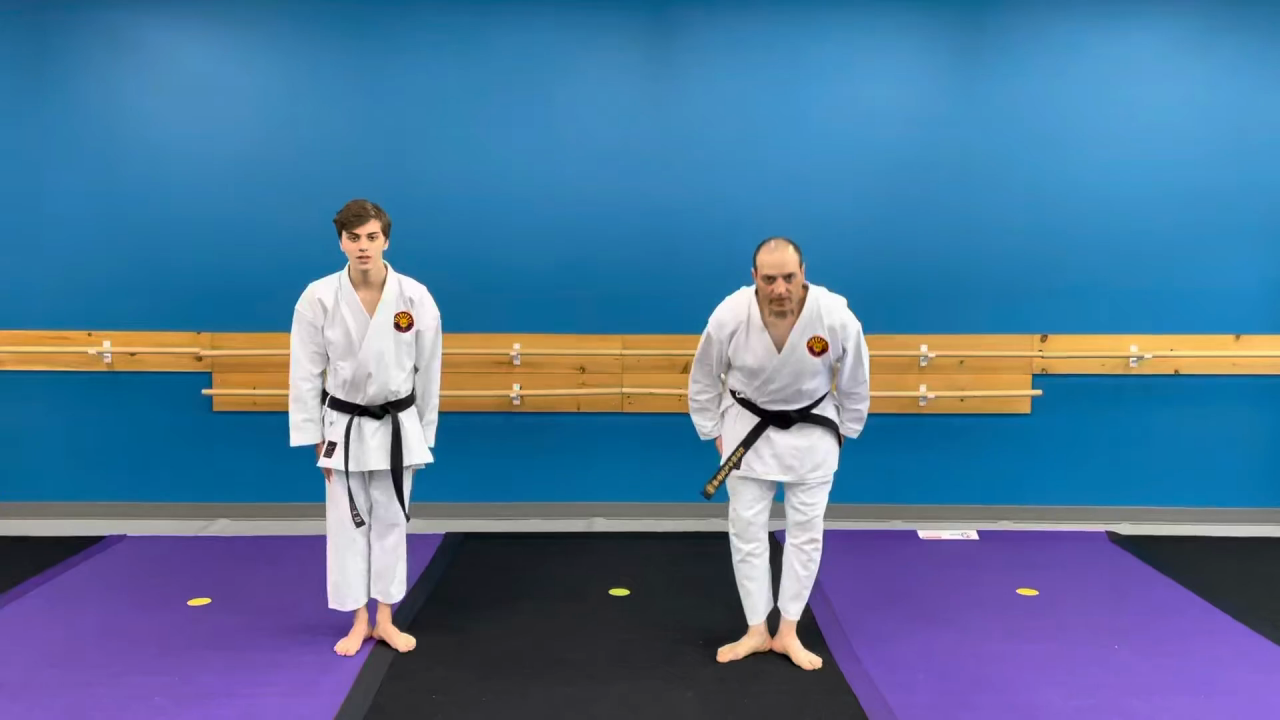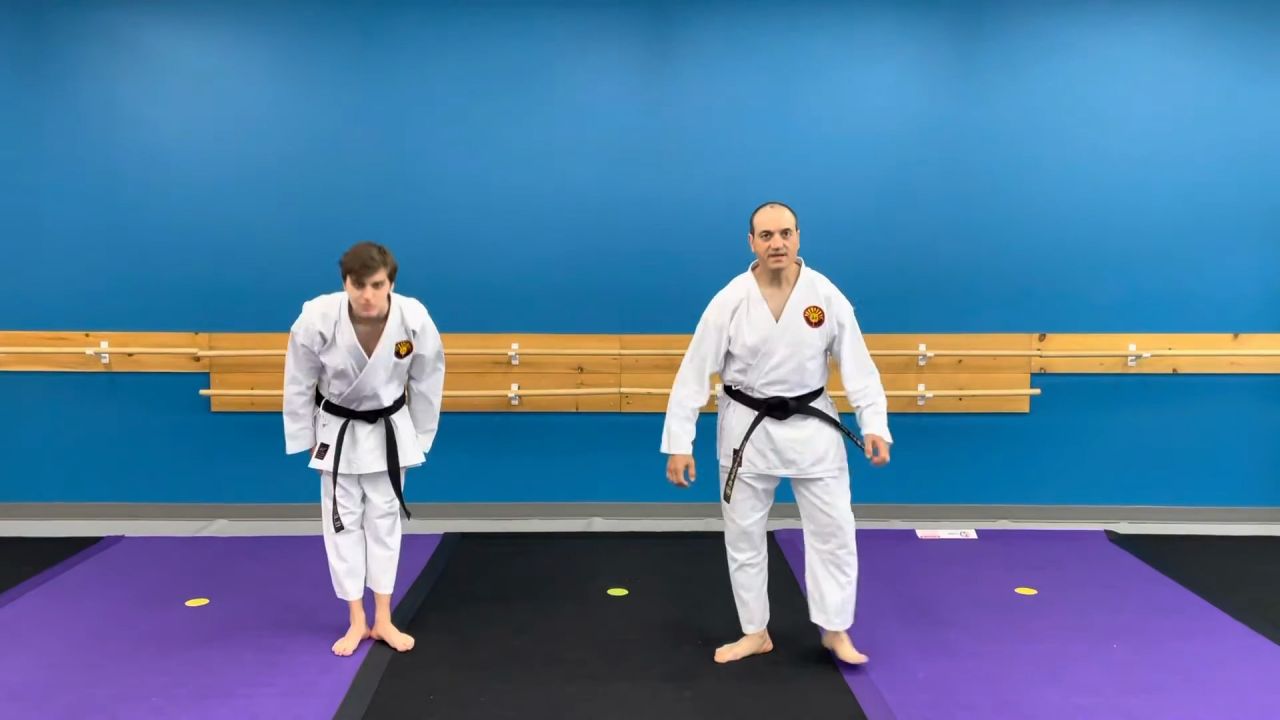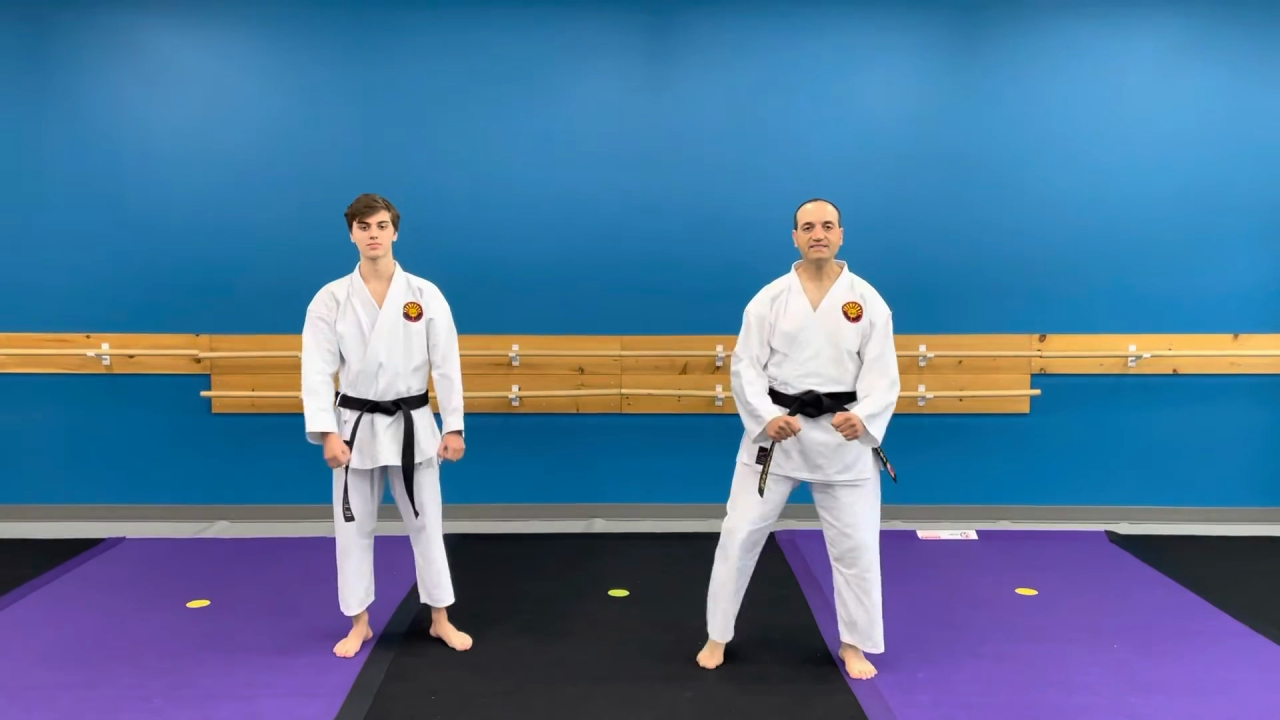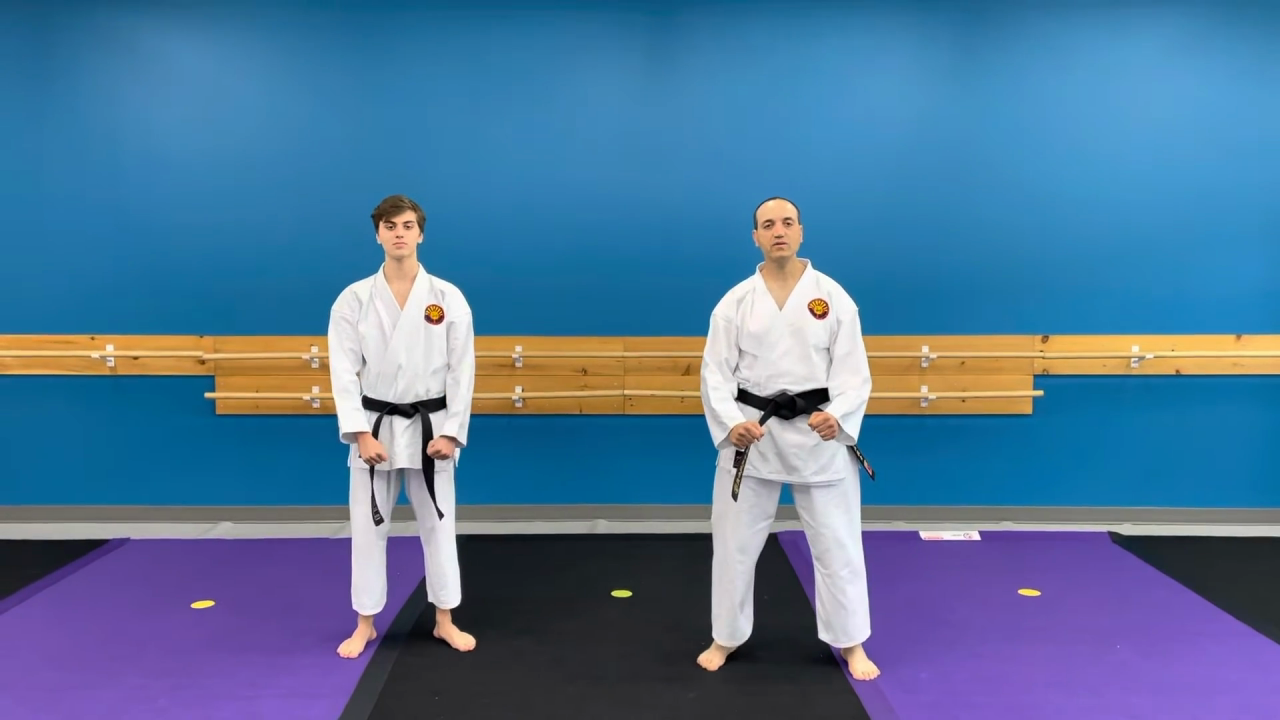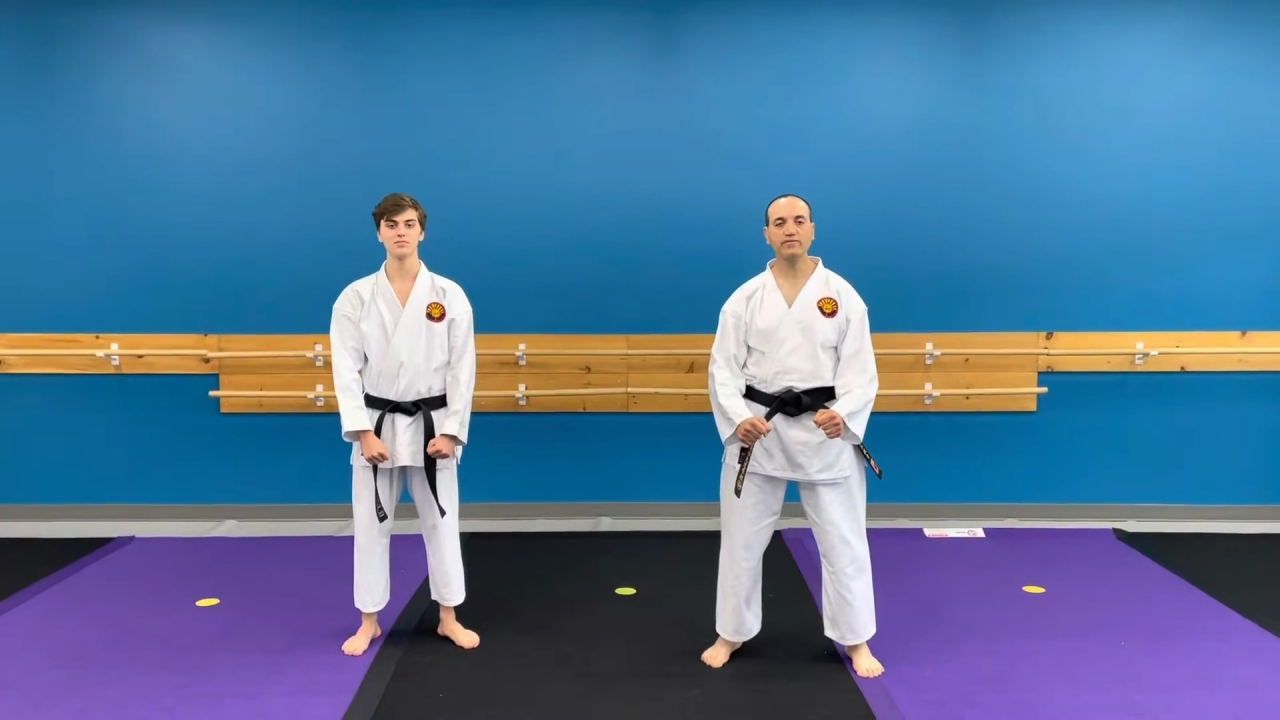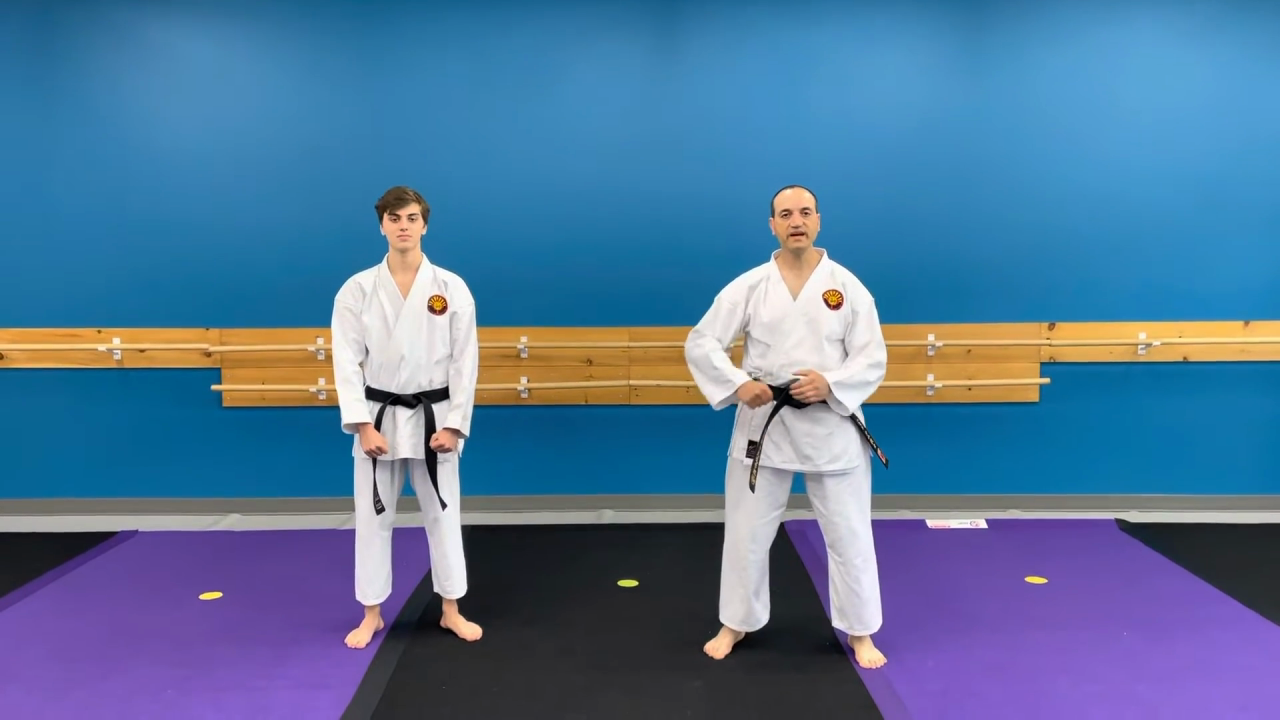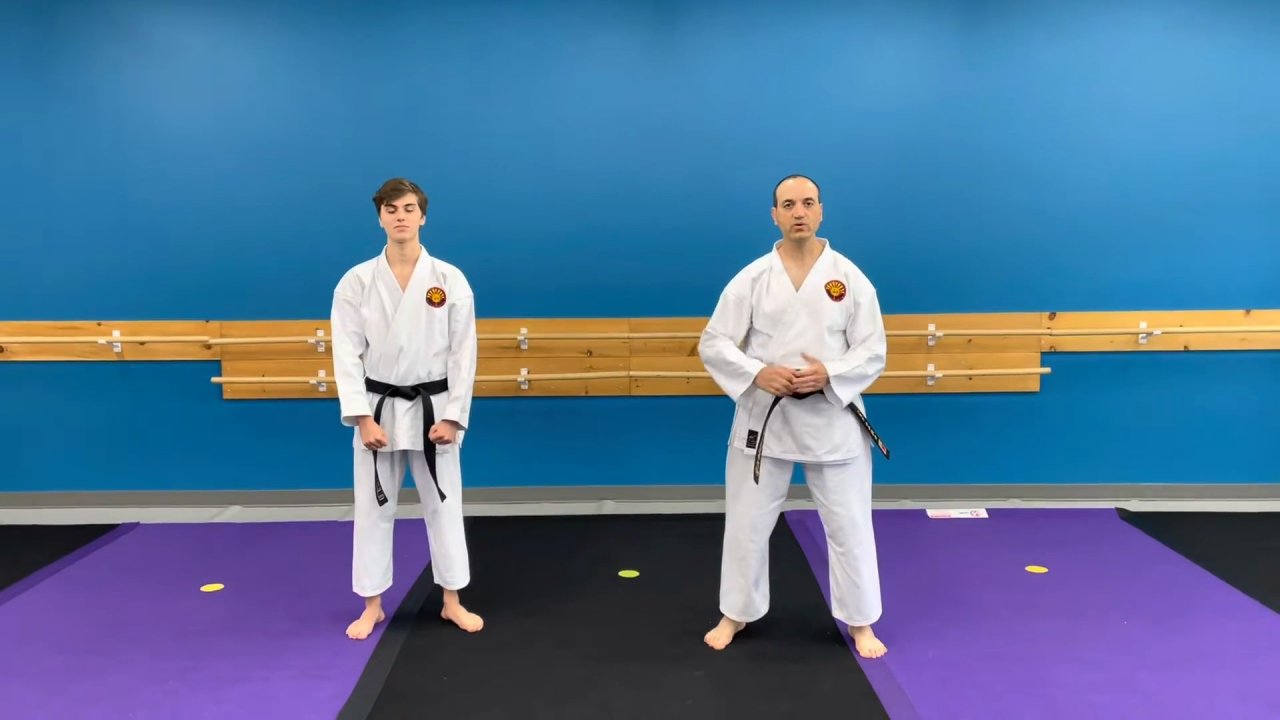
dt=0.7s
person 1, frame 1
left shoulder: (836, 317)
right shoulder: (729, 316)
left elbow: (854, 382)
right elbow: (704, 378)
left wrist: (844, 430)
right wrist: (714, 430)
left hip: (811, 431)
right hip: (749, 429)
left knee: (806, 529)
right knee: (746, 527)
left ankle: (788, 631)
right ankle: (756, 630)
person 1, frame 2
left shoulder: (827, 297)
right shoulder: (728, 302)
left elbow: (857, 362)
right elbow: (696, 371)
left wrist: (874, 423)
right wrist: (680, 443)
left hip: (810, 426)
right hip: (747, 428)
left knee: (833, 525)
right knee: (744, 534)
left ankle: (835, 628)
right ankle: (755, 632)
person 1, frame 3
left shoulder: (867, 300)
right shoulder: (770, 298)
left elbow: (883, 374)
right elbow: (745, 366)
left wrist: (862, 417)
right wrist: (767, 417)
left hip: (843, 434)
right hip: (776, 430)
left knee: (855, 544)
right knee: (740, 532)
left ankle: (854, 643)
right ankle: (719, 632)
person 1, frame 4
left shoulder: (832, 296)
right shoulder: (735, 302)
left elbow: (853, 370)
right elbow: (716, 372)
left wrist: (838, 415)
right wrist: (730, 423)
left hip: (819, 433)
right hip: (752, 432)
left knee: (837, 543)
right knee: (735, 542)
left ankle: (851, 643)
right ankle: (727, 637)
person 1, frame 5
left shoulder: (842, 294)
right shoulder: (745, 298)
left elbow: (861, 369)
right elbow: (724, 367)
left wrist: (844, 414)
right wrist: (738, 419)
left hip: (826, 432)
right hip: (759, 430)
left knee: (843, 541)
right knee: (742, 539)
left ankle: (856, 640)
right ankle: (732, 633)
person 1, frame 6
left shoulder: (847, 286)
right shoulder: (748, 286)
left elbow: (873, 359)
right elbow: (700, 343)
left wrist: (831, 384)
right wrist: (738, 382)
left hip: (831, 424)
right hip: (764, 423)
left knee: (849, 533)
right knee: (747, 531)
left ankle: (860, 631)
right ankle: (735, 624)
person 1, frame 7
left shoulder: (849, 277)
right shoulder: (751, 279)
left elbow: (873, 351)
right elbow: (713, 342)
left wrist: (830, 375)
right wrist: (756, 373)
left hip: (832, 414)
right hip: (763, 414)
left knee: (849, 524)
right knee: (747, 521)
left ankle: (860, 622)
right ankle: (736, 614)
person 2, frame 1
left shoulder: (416, 296)
right shoulder: (318, 297)
left elbow: (428, 371)
right elbow: (305, 372)
left wrist: (423, 433)
right wrist: (314, 436)
left hip: (396, 425)
right hip: (344, 426)
left knee: (391, 522)
right knee: (347, 523)
left ankle: (384, 620)
right ankle: (359, 622)
person 2, frame 2
left shoulder: (415, 318)
right shoulder: (315, 318)
left elbow: (427, 383)
right elbow: (299, 385)
left wrist: (419, 440)
right wrist: (307, 444)
left hip: (387, 427)
right hip: (338, 428)
left knee: (385, 519)
right knee: (342, 522)
left ankle: (382, 619)
right ankle: (356, 621)
person 2, frame 3
left shoulder: (425, 294)
right shoulder: (331, 298)
left elbow: (446, 363)
right elbow: (318, 368)
left wrist: (454, 426)
right wrist: (327, 432)
left hip: (411, 424)
right hip: (357, 426)
left knee: (425, 522)
right knee: (354, 527)
left ankle: (440, 619)
right ankle: (359, 624)
person 2, frame 4
left shoulder: (448, 297)
right shoulder: (353, 299)
left elbow: (461, 369)
right elbow: (344, 371)
left wrist: (451, 431)
right wrist: (360, 433)
left hip: (430, 426)
right hip: (375, 427)
left knee: (438, 524)
right knee: (368, 526)
left ankle: (444, 620)
right ankle: (365, 623)
person 2, frame 5
left shoulder: (449, 294)
right shoulder: (355, 297)
left elbow: (462, 367)
right elbow: (346, 369)
left wrist: (451, 431)
right wrist: (363, 432)
left hip: (432, 423)
right hip: (378, 424)
left knee: (441, 521)
right knee: (371, 523)
left ankle: (448, 618)
right ankle: (369, 621)
person 2, frame 6
left shoulder: (451, 288)
right shoulder: (357, 289)
left elbow: (464, 360)
right elbow: (347, 361)
left wrist: (454, 424)
right wrist: (363, 425)
left hip: (434, 416)
right hip: (379, 417)
left knee: (442, 513)
right knee: (372, 516)
left ankle: (451, 611)
right ankle: (371, 614)
person 2, frame 7
left shoulder: (449, 279)
right shoulder: (356, 281)
left elbow: (463, 352)
right elbow: (347, 354)
left wrist: (452, 416)
right wrist: (363, 417)
left hip: (433, 408)
right hip: (379, 409)
left knee: (443, 504)
right knee: (373, 507)
left ankle: (452, 601)
right ankle: (372, 605)
